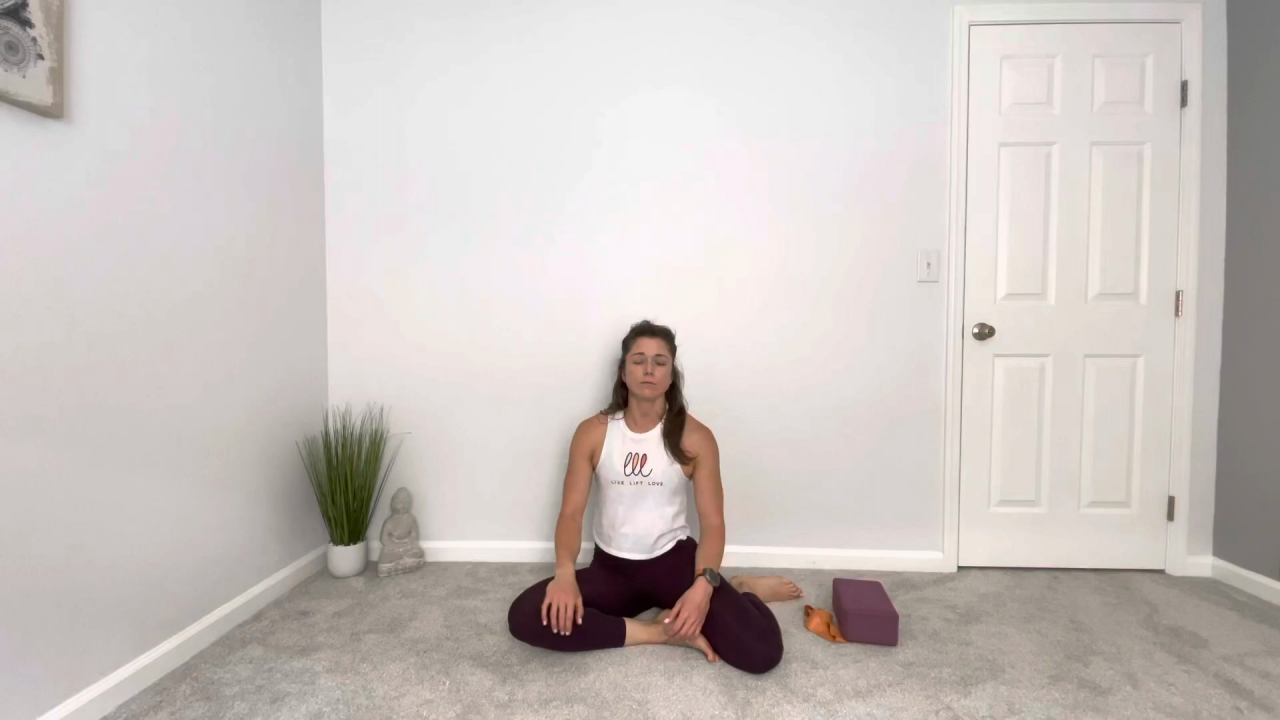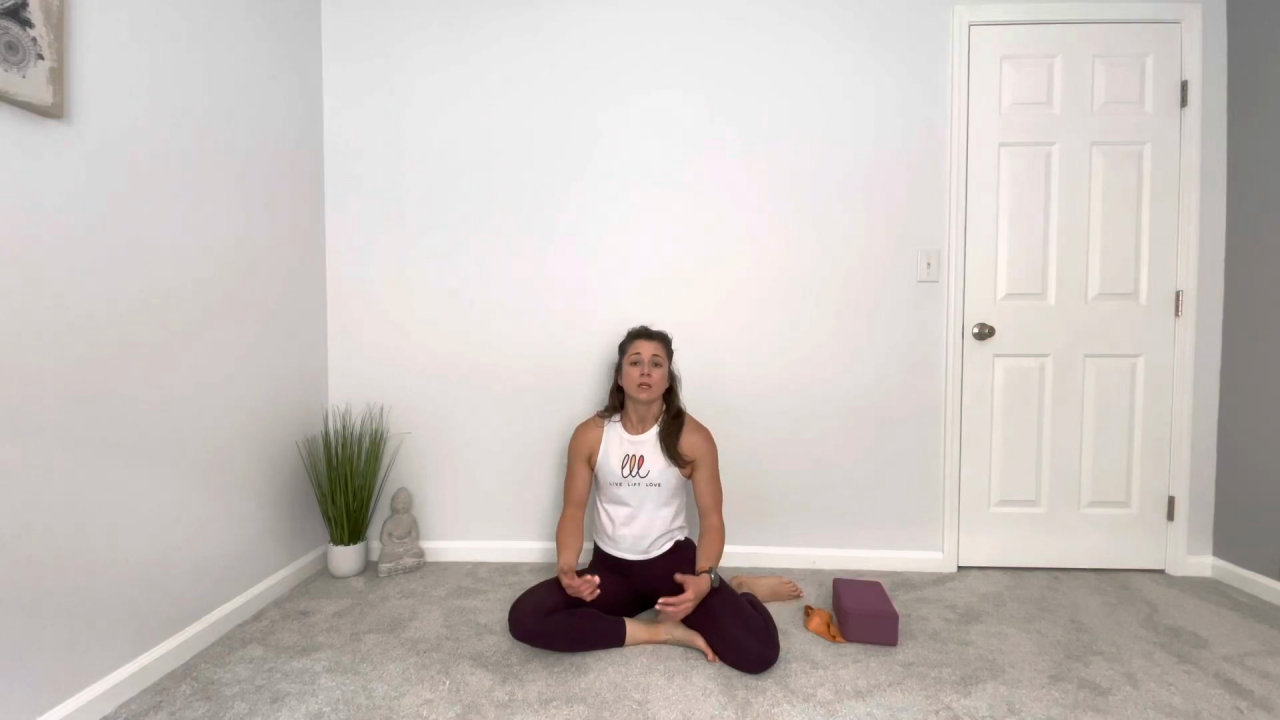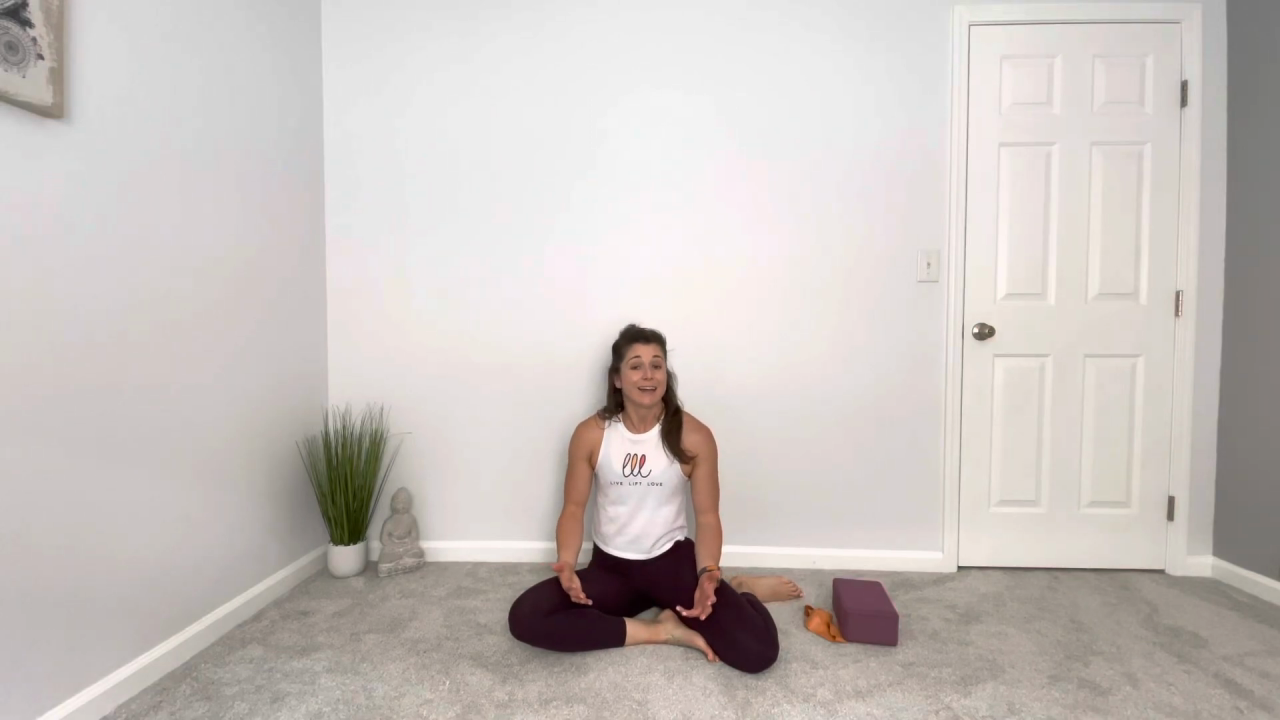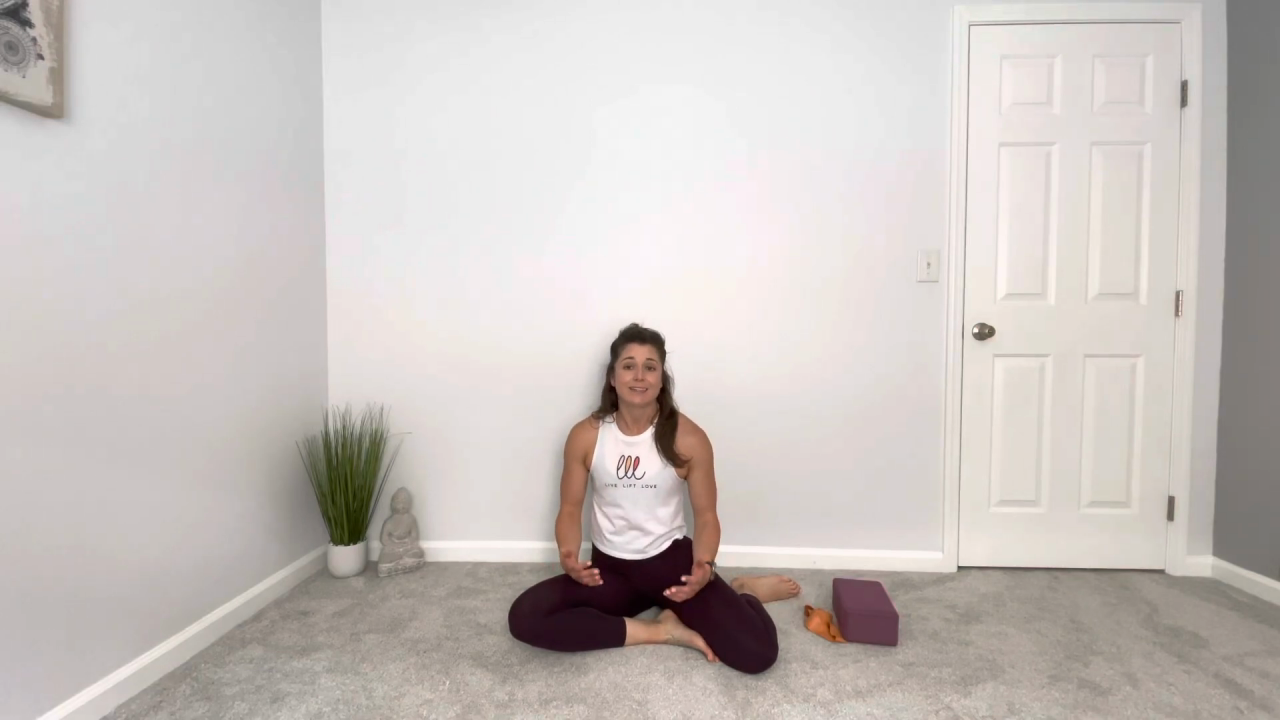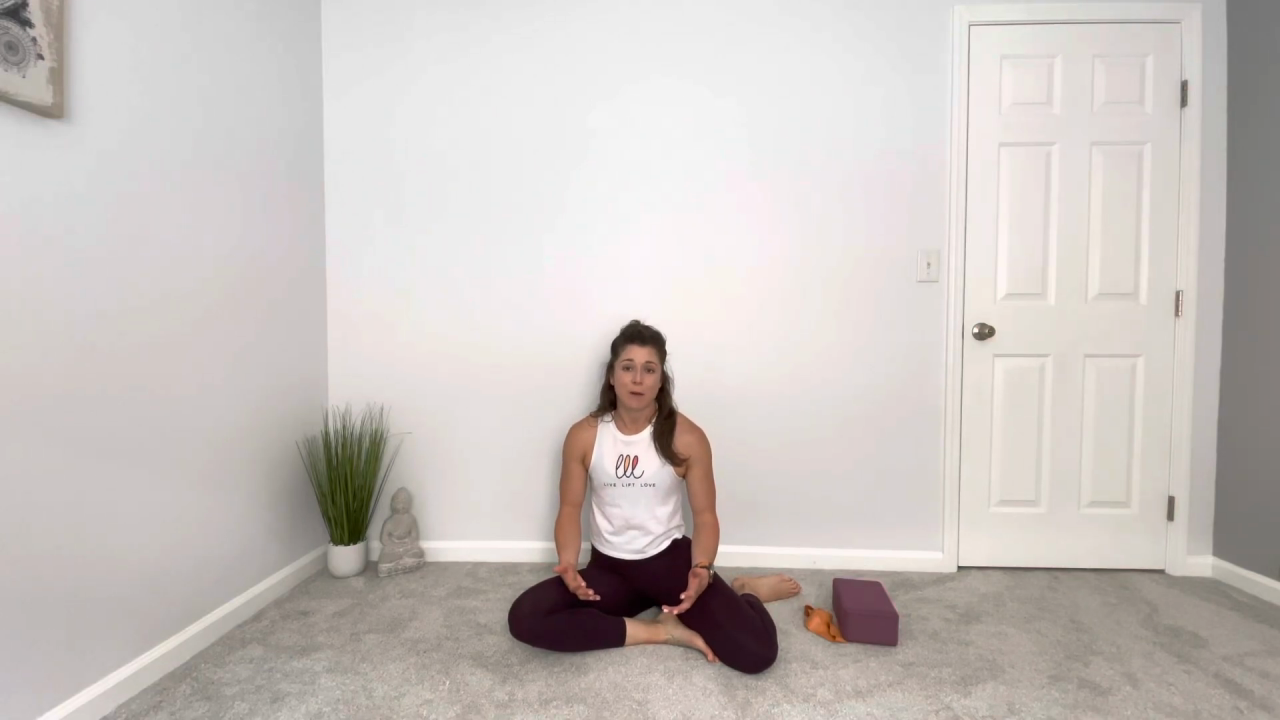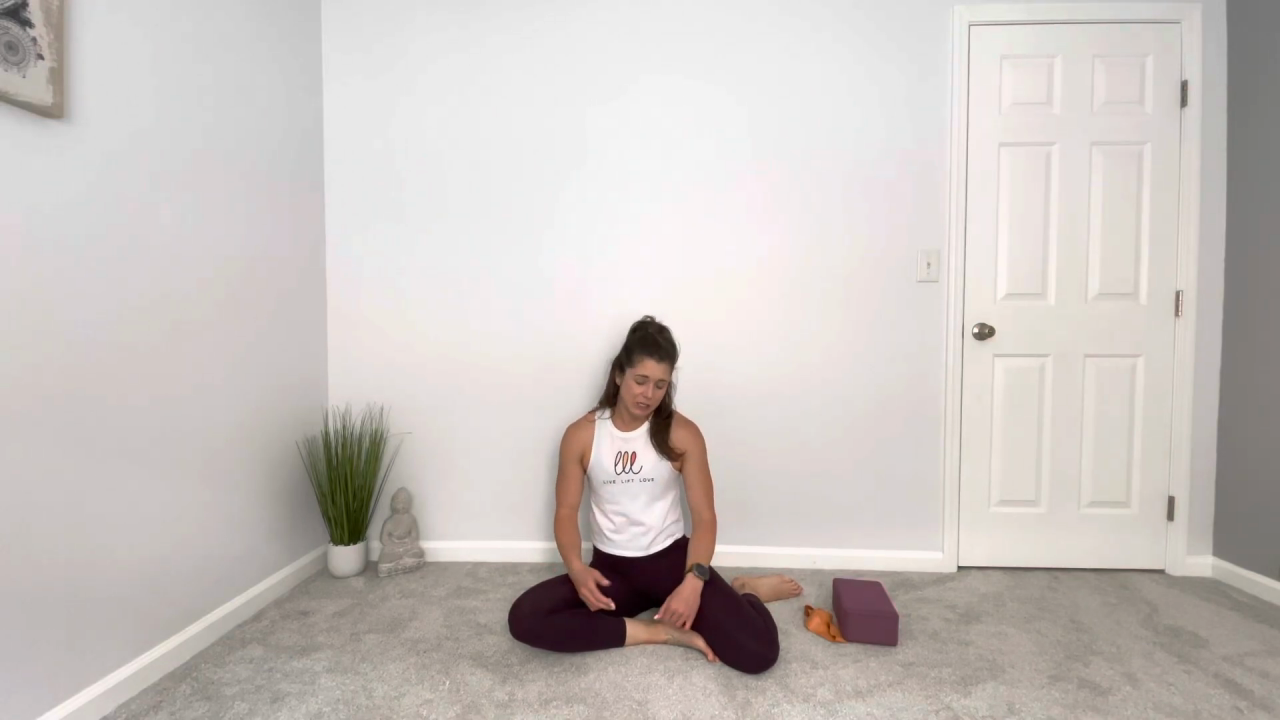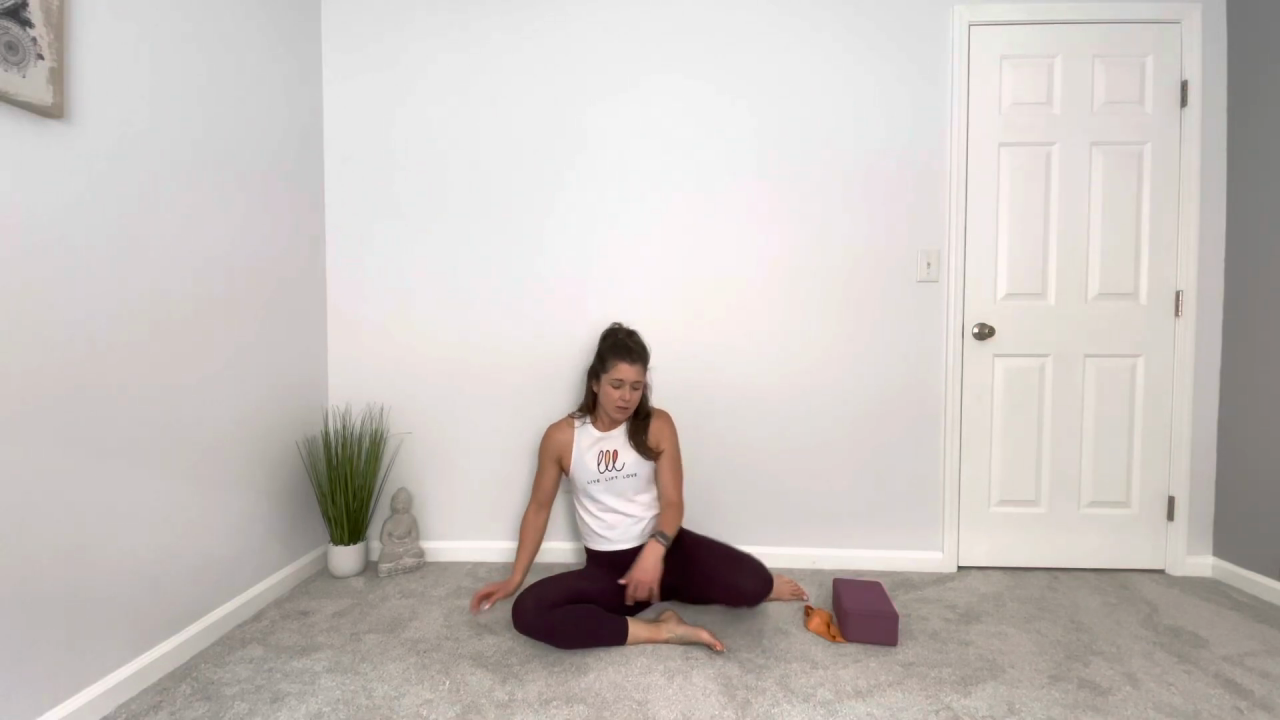
dt=0.5s
person 1, frame 1
left shoulder: (695, 438)
right shoulder: (593, 432)
left elbow: (712, 521)
right elbow: (572, 512)
left wrist: (704, 585)
right wrist: (563, 572)
left hip: (674, 561)
right hip: (612, 567)
left knee: (761, 651)
right knee: (525, 617)
left ankle: (736, 591)
right ankle: (660, 631)
person 1, frame 2
left shoulder: (693, 438)
right shoulder: (590, 434)
left elbow: (711, 518)
right elbow: (573, 511)
left wrist: (706, 578)
right wrist: (566, 567)
left hip: (673, 561)
right hip: (611, 567)
left knee: (759, 651)
right knee: (525, 619)
left ankle: (736, 590)
right ankle: (662, 631)
person 1, frame 3
left shoulder: (694, 436)
right shoulder: (590, 434)
left elbow: (707, 516)
right elbow: (573, 509)
left wrist: (709, 576)
right wrist: (566, 564)
left hip: (672, 561)
right hip: (611, 567)
left knee: (758, 651)
right knee: (525, 618)
left ankle: (736, 591)
right ankle: (661, 630)
person 1, frame 4
left shoulder: (689, 439)
right shoulder: (585, 435)
left elbow: (706, 515)
right elbow: (570, 507)
left wrist: (704, 566)
right wrist: (570, 555)
left hip: (671, 559)
right hip: (610, 567)
left knee: (757, 652)
right knee: (525, 617)
left ankle: (741, 592)
right ankle: (662, 631)
person 1, frame 5
left shoulder: (687, 437)
right shoulder: (584, 435)
left elbow: (705, 515)
right elbow: (570, 509)
left wrist: (702, 570)
right wrist: (567, 564)
left hip: (670, 559)
right hip: (609, 568)
left knee: (757, 651)
right knee: (524, 618)
left ankle: (741, 592)
right ankle: (663, 631)
person 1, frame 6
left shoulder: (682, 433)
right shoulder: (582, 434)
left elbow: (704, 515)
right elbow: (566, 515)
left wrist: (694, 581)
right wrist: (578, 569)
left hip: (671, 559)
right hip: (611, 569)
left knee: (758, 652)
right knee: (524, 620)
left ankle: (741, 591)
right ankle: (660, 632)
person 1, frame 7
left shoulder: (658, 425)
right shoulder: (562, 435)
left elbow: (672, 502)
right elbow: (539, 507)
left wrist: (655, 549)
right wrist: (515, 577)
left hip: (661, 550)
right hip: (606, 567)
left knee: (753, 582)
right knee: (527, 613)
right ankle: (662, 631)
